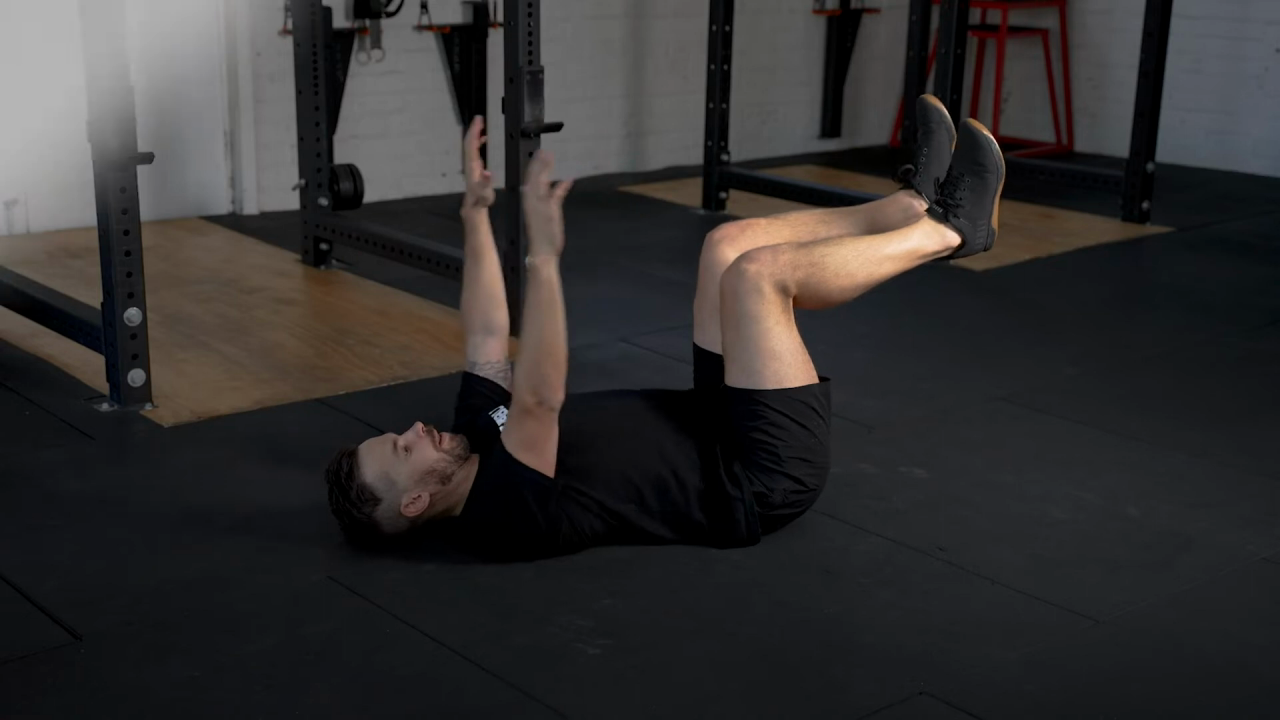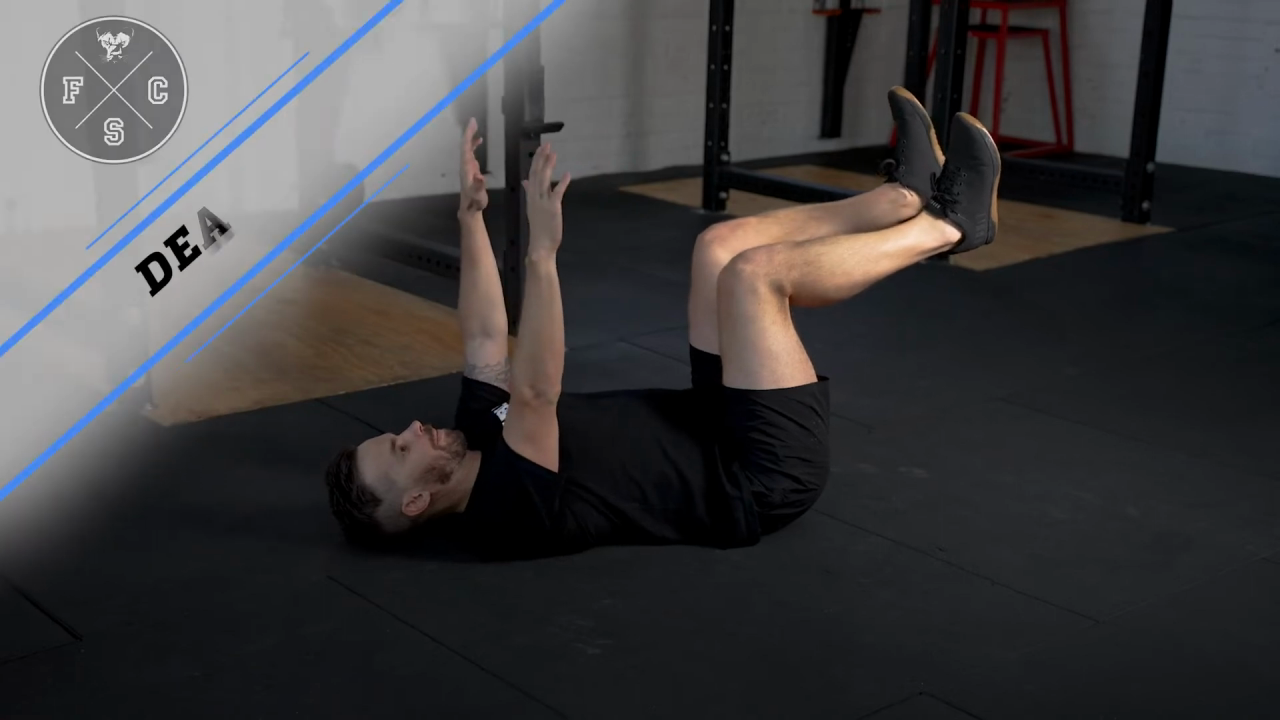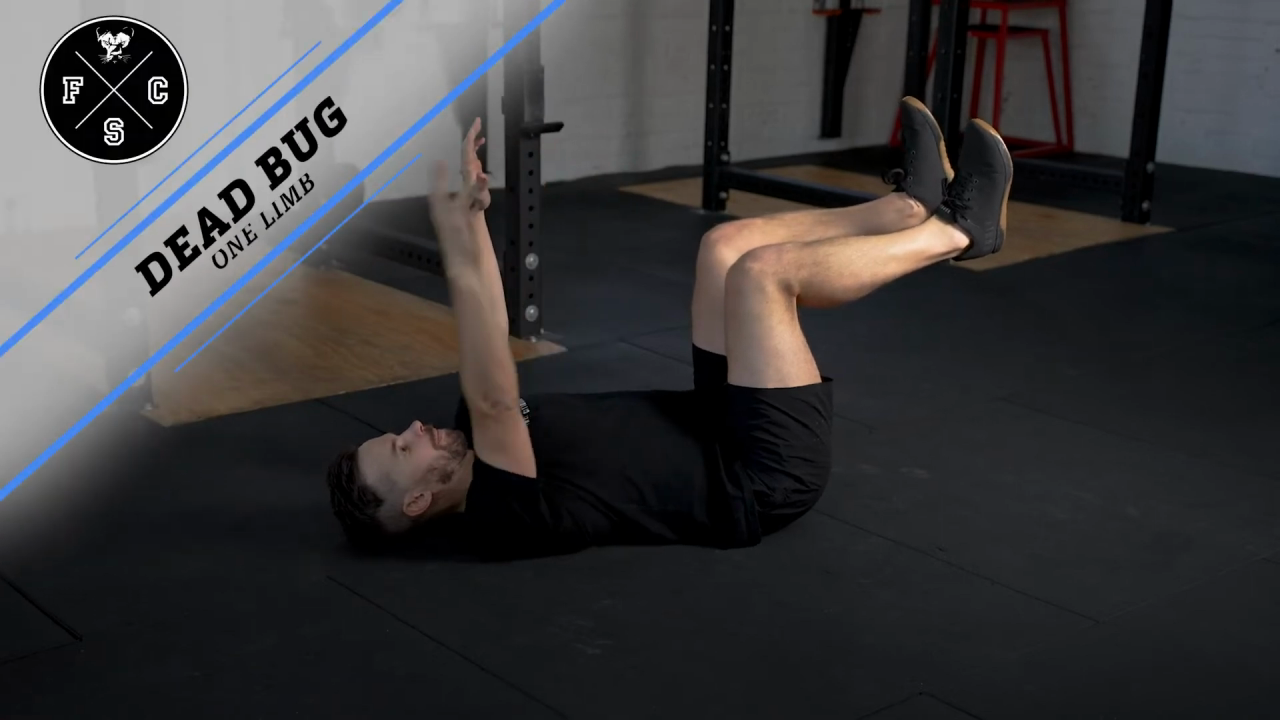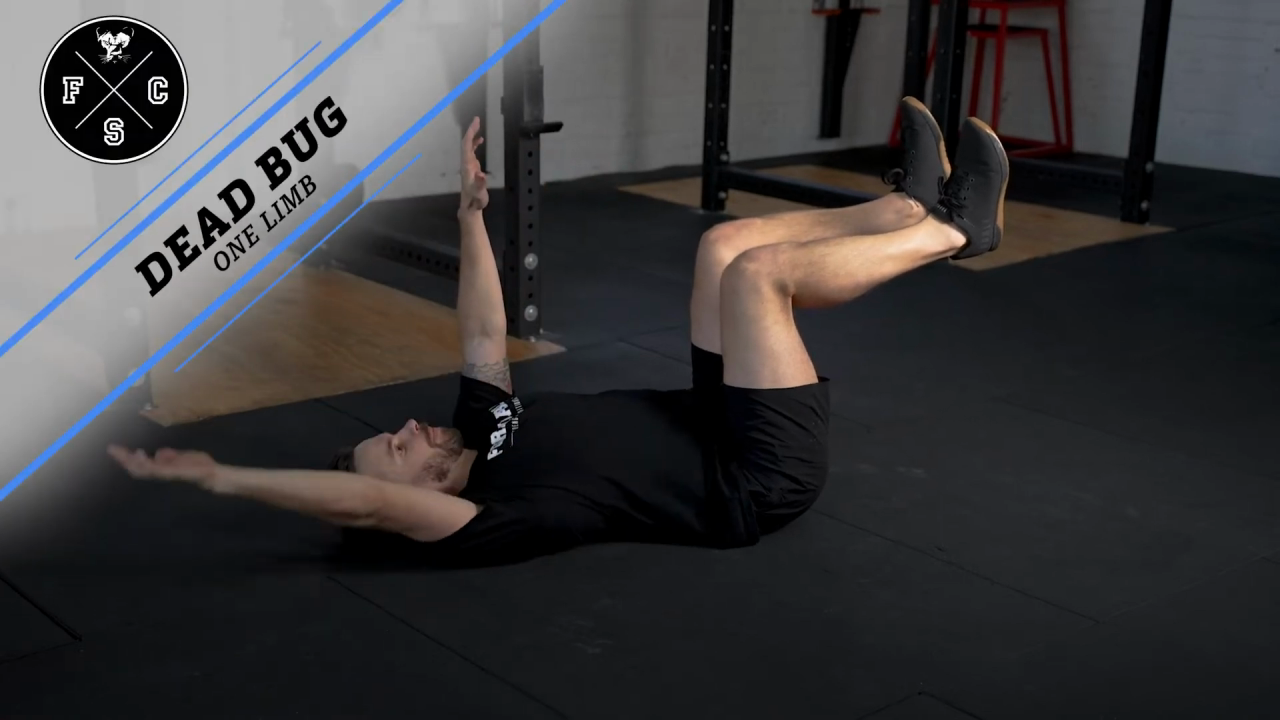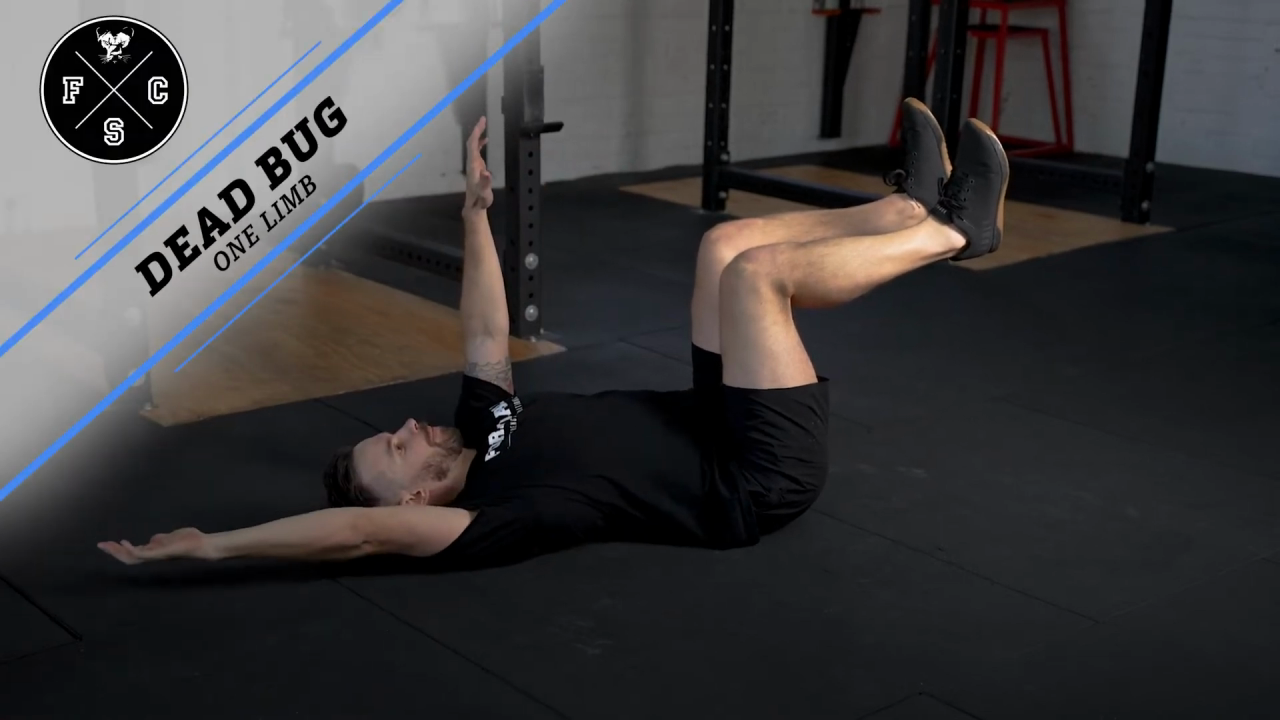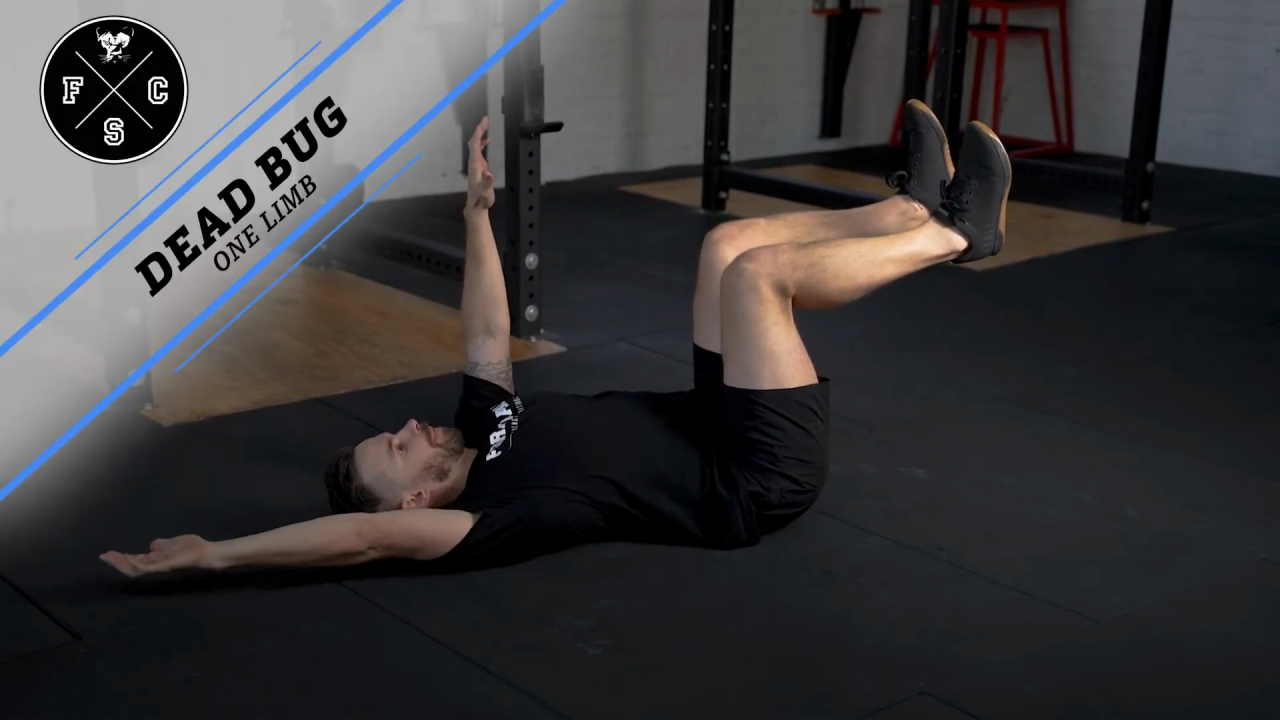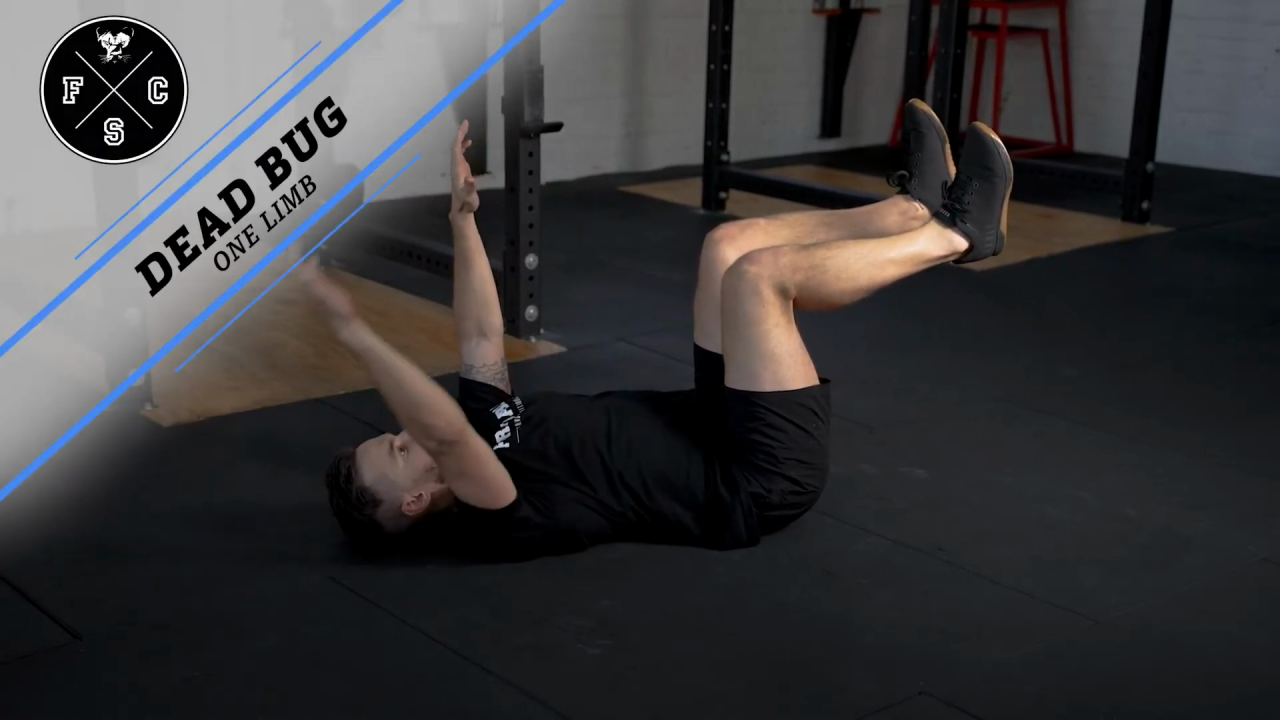
dt=0.7s
person 1, frame 1
left shoulder: (478, 439)
right shoulder: (501, 516)
left elbow: (486, 335)
right elbow: (537, 399)
left wrist: (476, 213)
right wrist: (543, 255)
left hip: (719, 432)
right hip: (762, 476)
left knee: (732, 244)
right knee: (760, 272)
left ankle: (916, 205)
right ankle: (951, 230)
person 1, frame 2
left shoulder: (480, 436)
right shoulder: (506, 515)
left elbow: (486, 340)
right elbow: (535, 395)
left wrist: (470, 216)
right wrist: (541, 253)
left hip: (718, 431)
right hip: (763, 478)
left knee: (723, 245)
right knee: (756, 273)
left ankle: (906, 194)
right ankle: (947, 224)
person 1, frame 3
left shoulder: (475, 439)
right shoulder: (499, 518)
left elbow: (485, 343)
right elbow: (493, 396)
left wrist: (473, 216)
right wrist: (458, 270)
left hip: (720, 430)
right hip: (762, 476)
left knee: (728, 244)
right knee: (763, 269)
left ankle: (915, 206)
right ankle: (958, 230)
person 1, frame 4
left shoulder: (483, 431)
right shoulder: (496, 513)
left elbow: (485, 336)
right elbow: (368, 504)
left wrist: (470, 213)
right wrist: (221, 474)
left hip: (709, 426)
right hip: (759, 478)
left knee: (727, 243)
right knee: (756, 272)
left ankle: (911, 207)
right ankle: (953, 230)
person 1, frame 5
left shoulder: (483, 428)
right shoulder: (496, 515)
left elbow: (487, 335)
right elbow: (363, 532)
left wrist: (474, 211)
right wrist: (211, 543)
left hip: (713, 427)
right hip: (760, 478)
left knee: (727, 244)
right knee: (756, 270)
left ankle: (914, 210)
right ankle: (955, 232)
person 1, frame 6
left shoulder: (483, 429)
right shoulder: (499, 514)
left elbow: (488, 336)
right elbow: (371, 539)
left wrist: (477, 211)
right wrist: (212, 551)
left hip: (715, 427)
right hip: (760, 479)
left knee: (730, 243)
right knee: (758, 271)
left ankle: (915, 208)
right ankle: (953, 235)
person 1, frame 7
left shoulder: (486, 423)
right shoulder: (494, 522)
left elbow: (481, 339)
right elbow: (446, 432)
left wrist: (462, 215)
right wrist: (355, 333)
left hip: (717, 430)
right hip: (759, 479)
left knee: (731, 244)
right knee: (759, 270)
left ankle: (919, 208)
right ankle: (958, 234)
